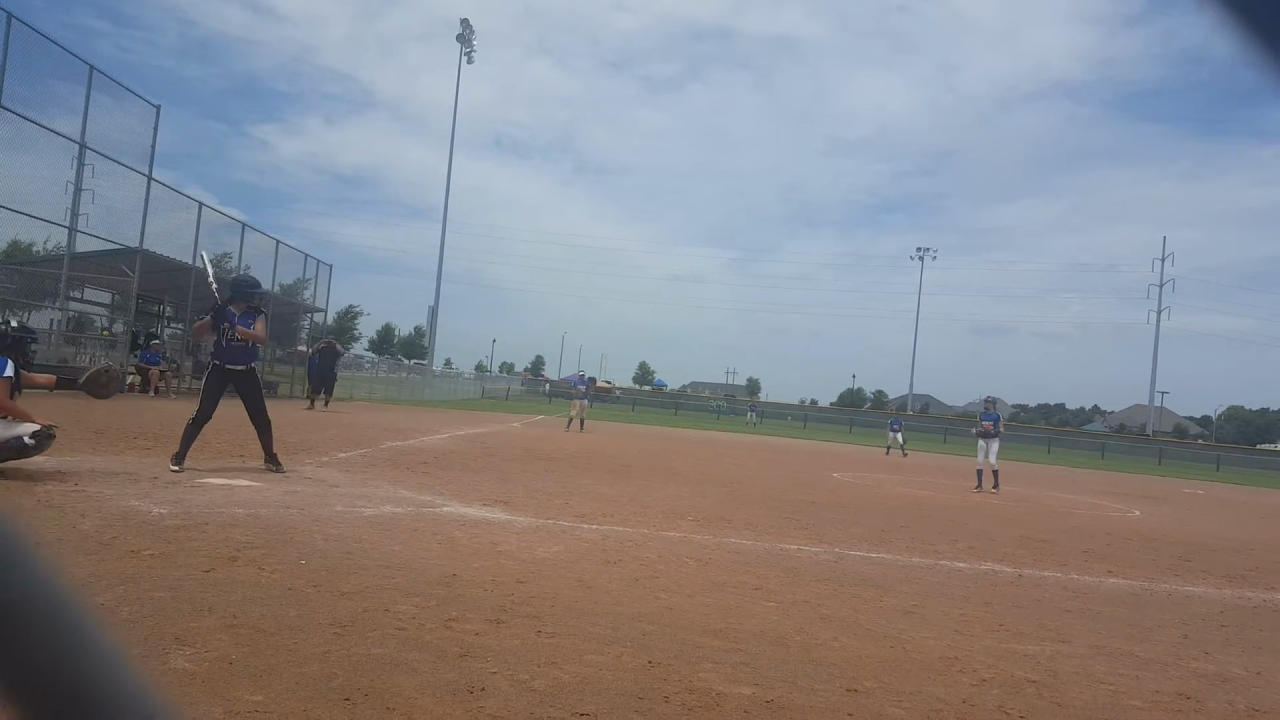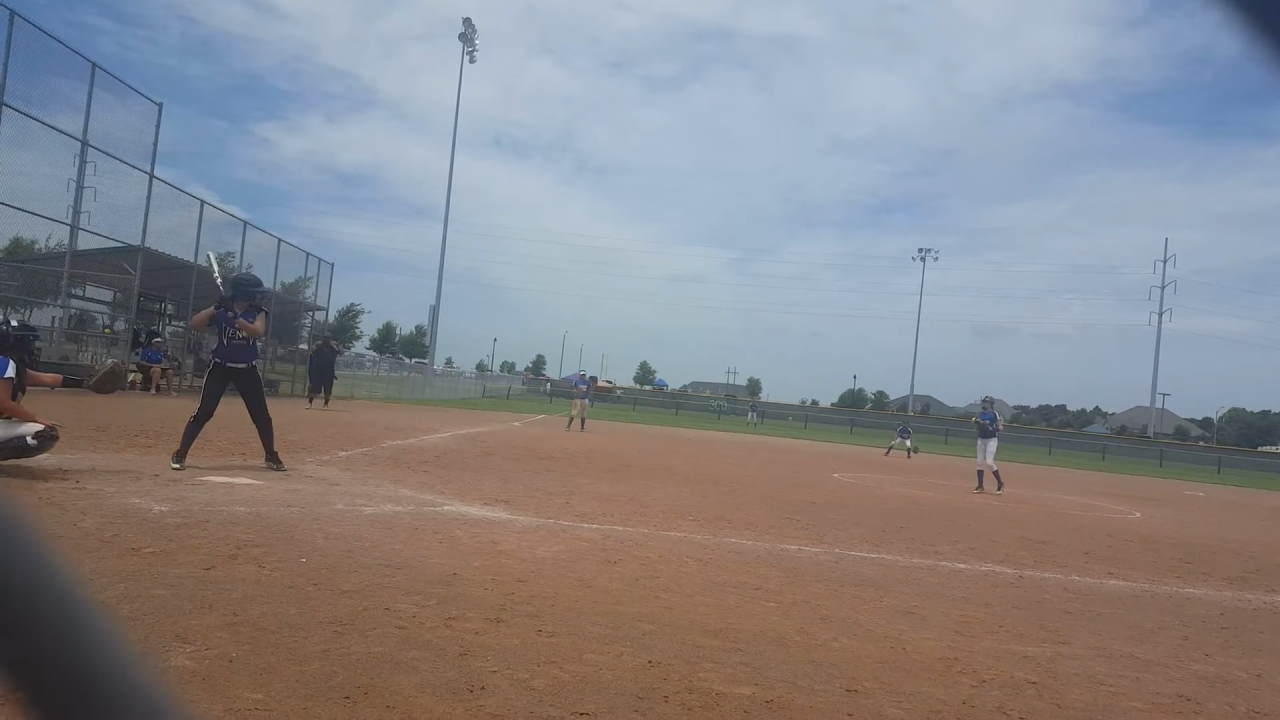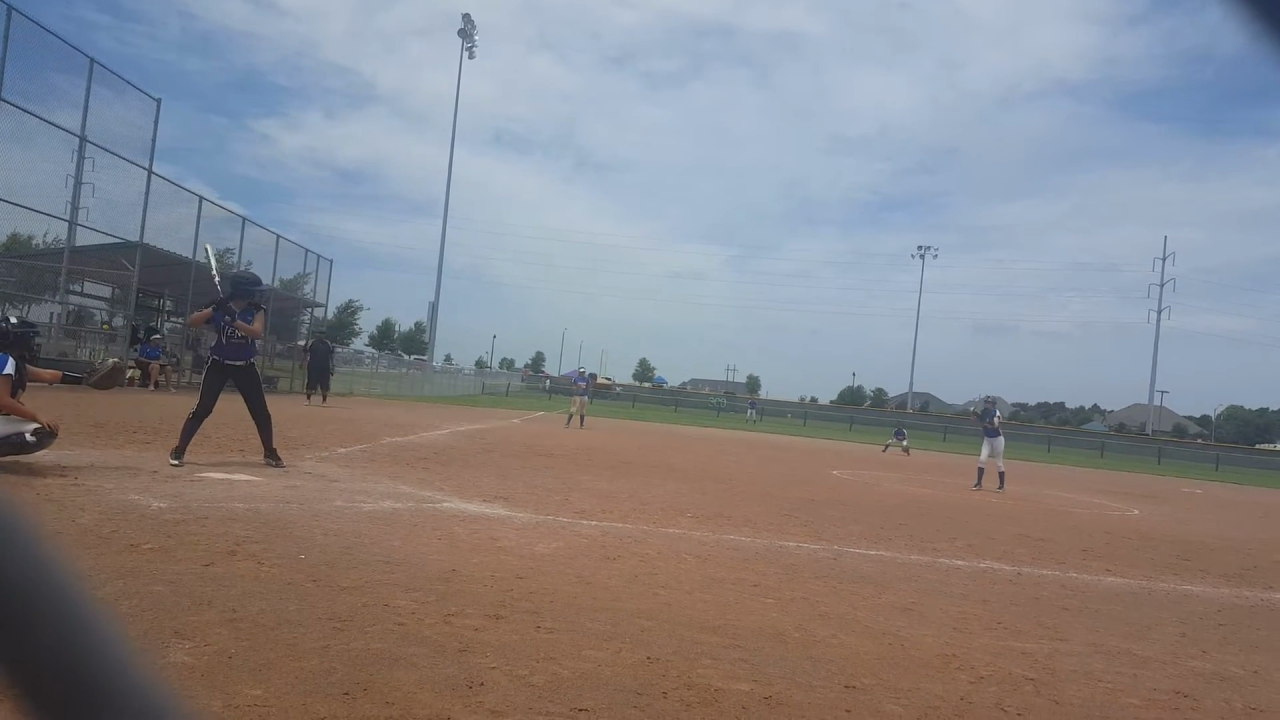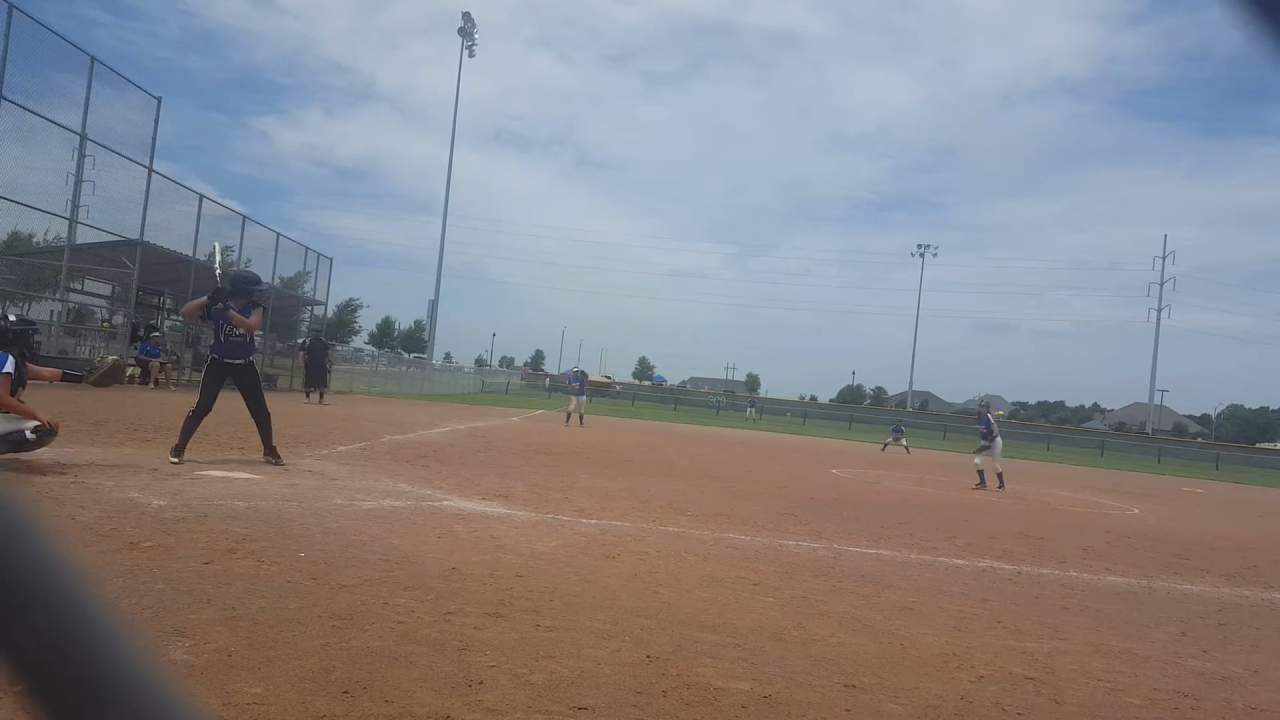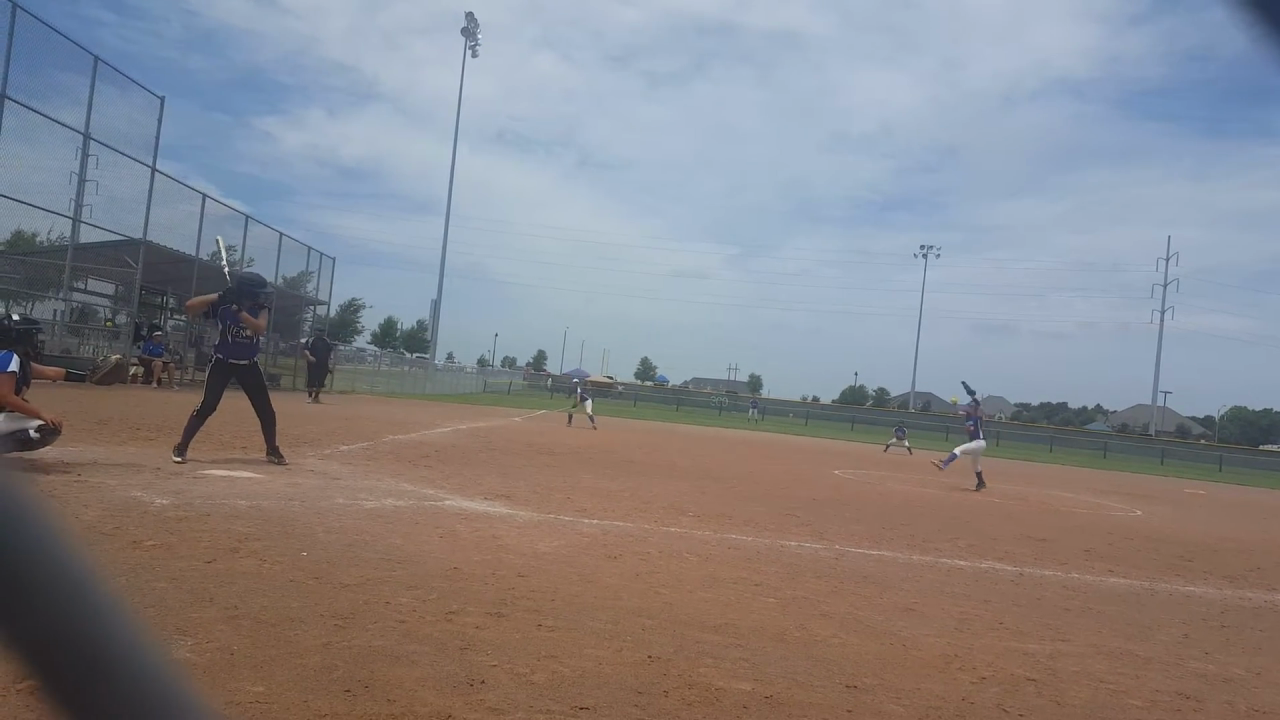
dt=0.4s
person 1, frame 1
left shoulder: (257, 314)
right shoulder: (220, 310)
left elbow: (261, 338)
right elbow: (196, 334)
left wrist: (232, 325)
right wrist: (211, 317)
left hip: (246, 371)
right hip: (219, 369)
left knee: (261, 417)
right knee: (202, 414)
left ankle: (270, 458)
right ankle: (179, 456)
person 1, frame 2
left shoulder: (258, 312)
right shoulder: (220, 310)
left elbow: (258, 333)
right elbow: (195, 324)
left wrist: (234, 316)
right wrist: (216, 307)
left hip: (247, 369)
right hip: (220, 367)
left knee: (261, 415)
right knee: (204, 412)
left ankle: (271, 456)
right ankle: (180, 454)
person 1, frame 3
left shoulder: (256, 310)
right shoulder: (219, 307)
left elbow: (257, 333)
right elbow: (191, 322)
left wrist: (233, 319)
right wrist: (213, 309)
left hip: (246, 366)
right hip: (218, 364)
left knee: (261, 412)
right knee: (202, 408)
left ankle: (270, 453)
right ankle: (178, 450)
person 1, frame 4
left shoulder: (255, 307)
right shoulder: (216, 304)
left elbow: (252, 326)
right elbow: (185, 313)
left wrist: (226, 309)
right wrist: (209, 298)
left hip: (245, 364)
right hip: (218, 362)
left knee: (260, 410)
right knee: (202, 406)
left ankle: (269, 451)
right ankle: (178, 448)
person 1, frame 5
left shoulder: (261, 309)
right shoulder: (222, 306)
left elbow: (260, 329)
right elbow: (189, 306)
left wrist: (238, 310)
right wrist: (219, 296)
left hip: (249, 365)
right hip: (222, 362)
left knee: (266, 409)
right knee: (207, 406)
left ankle: (272, 450)
right ankle: (181, 447)
